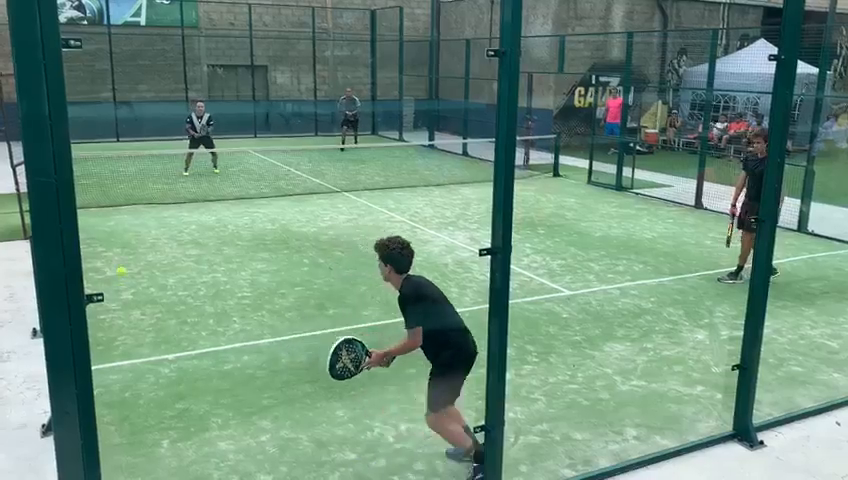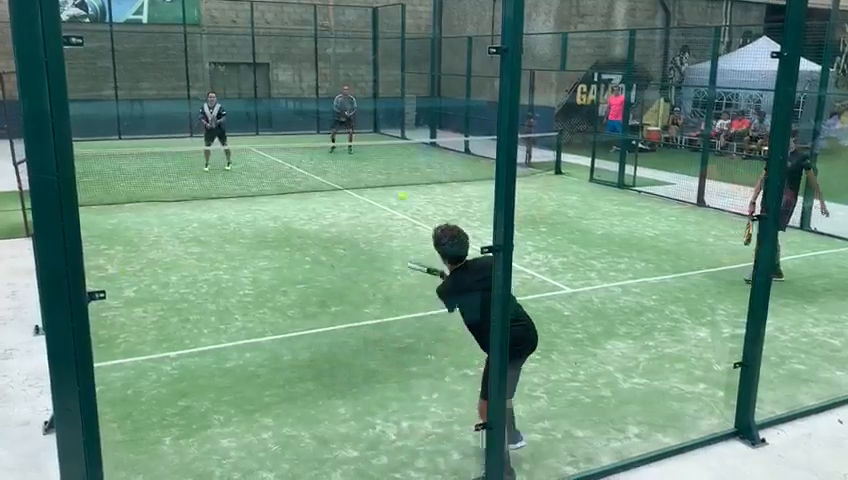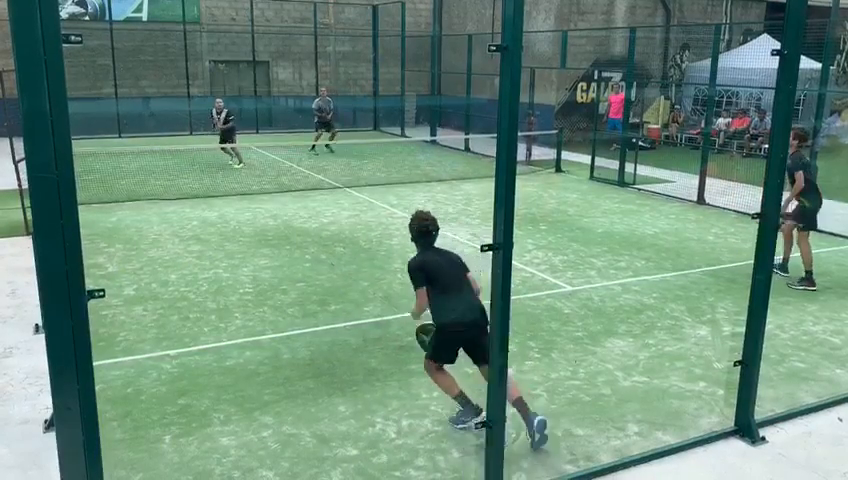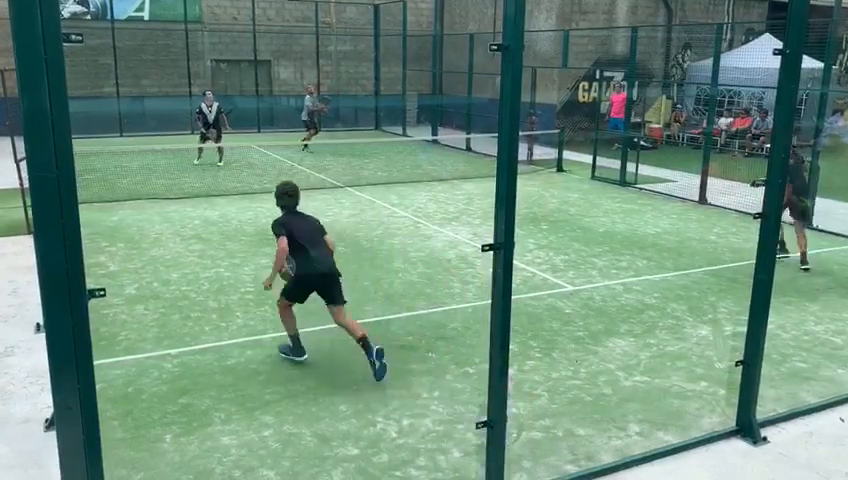
dt=0.5s
person 1, frame 1
left shoulder: (408, 295)
right shoulder: (417, 283)
left elbow: (415, 340)
left wrist: (385, 355)
right wrist: (390, 352)
left hip: (453, 355)
right hip: (454, 349)
left knee: (435, 419)
right knee: (442, 405)
left ankle: (484, 463)
right ankle: (474, 449)
person 1, frame 2
left shoulder: (446, 289)
right shoulder: (488, 263)
left hip: (505, 345)
right hip: (527, 333)
left knee: (486, 408)
right ankle: (511, 433)
person 1, frame 3
left shoulder: (417, 264)
right shoulder: (453, 256)
left elbow: (421, 302)
right elbow: (476, 289)
left wrist: (416, 314)
left hip: (449, 324)
right hip: (476, 317)
left knee: (432, 366)
right knee: (490, 371)
left ankle: (470, 410)
right ankle: (532, 419)
person 1, frame 4
left shoulder: (280, 223)
right shoulder: (312, 220)
left elbow: (282, 248)
right elbow: (331, 246)
left wrist: (272, 275)
left hip: (306, 273)
right hip: (328, 269)
left knee: (284, 305)
right knee: (341, 316)
left ankle: (297, 349)
right ankle: (370, 350)
person 2, frame 1
right shoulder: (749, 158)
right elbow: (742, 181)
left wrist: (776, 210)
right wrist: (733, 203)
left hip: (761, 205)
right hip: (748, 202)
left knee: (747, 237)
right knee: (751, 238)
left ankle: (737, 273)
right ankle: (769, 268)
person 2, frame 2
left shoulder: (801, 158)
left elbow: (813, 181)
right elbow: (762, 179)
left wrist: (821, 202)
right wrist: (753, 201)
left hip: (787, 203)
right ankle: (775, 269)
person 2, frame 3
left shoulder: (794, 159)
right shoulder: (798, 157)
left elbow: (800, 183)
left wrist: (786, 202)
left hip: (808, 202)
right hip: (810, 200)
left knee: (802, 238)
right knee: (786, 228)
left ankle: (809, 279)
right ankle: (783, 266)
person 2, frame 4
right shoulder: (797, 156)
right elbow: (804, 170)
left hip: (791, 195)
right hip: (802, 197)
right knee: (800, 229)
left ankle: (782, 247)
right ankle: (804, 259)
